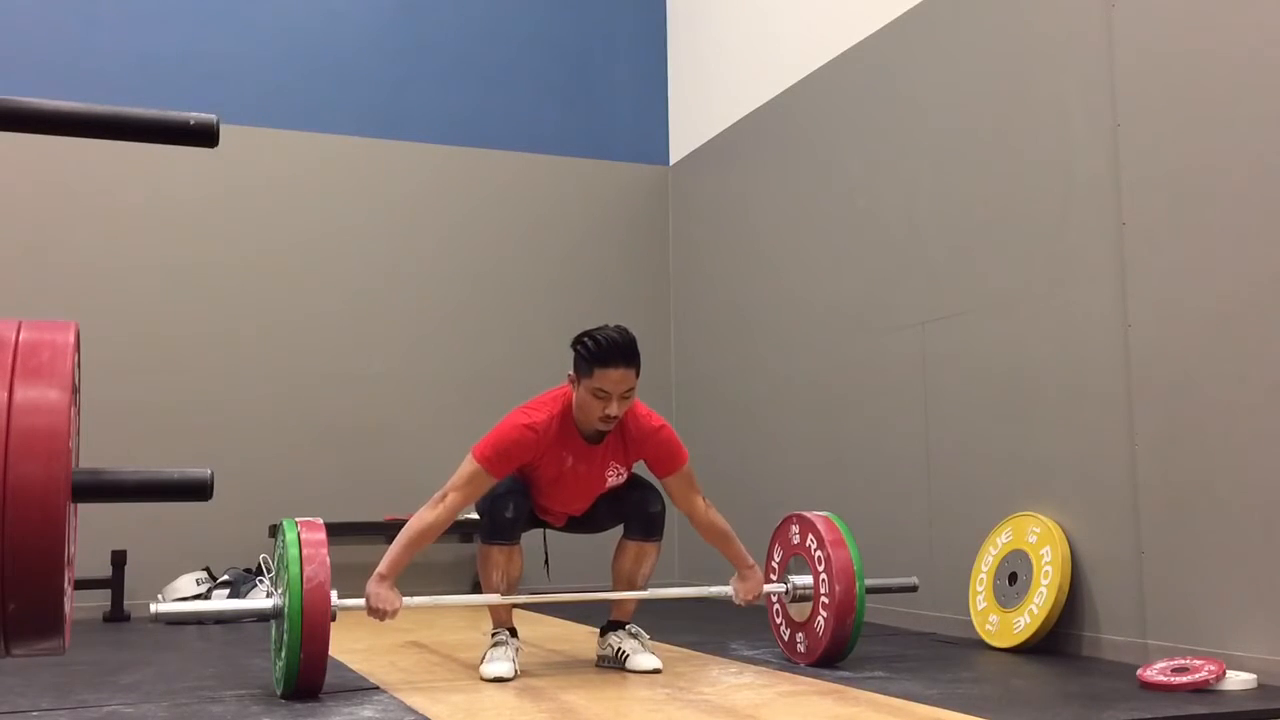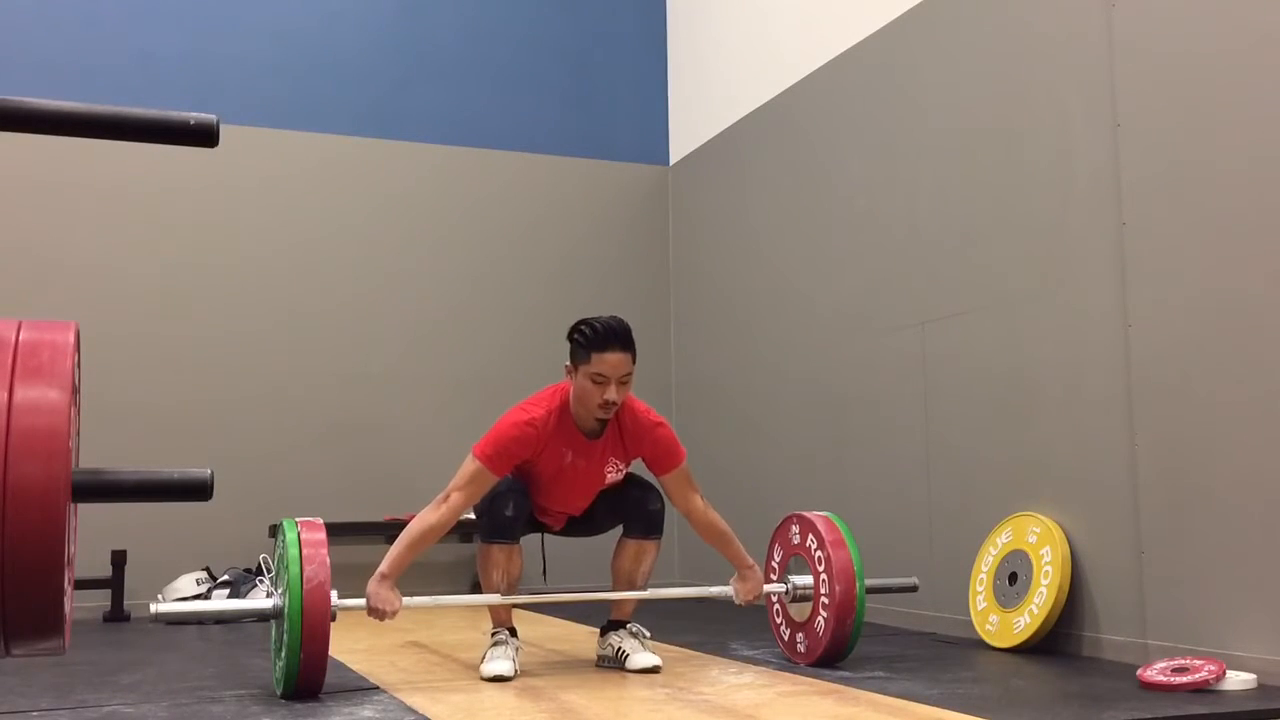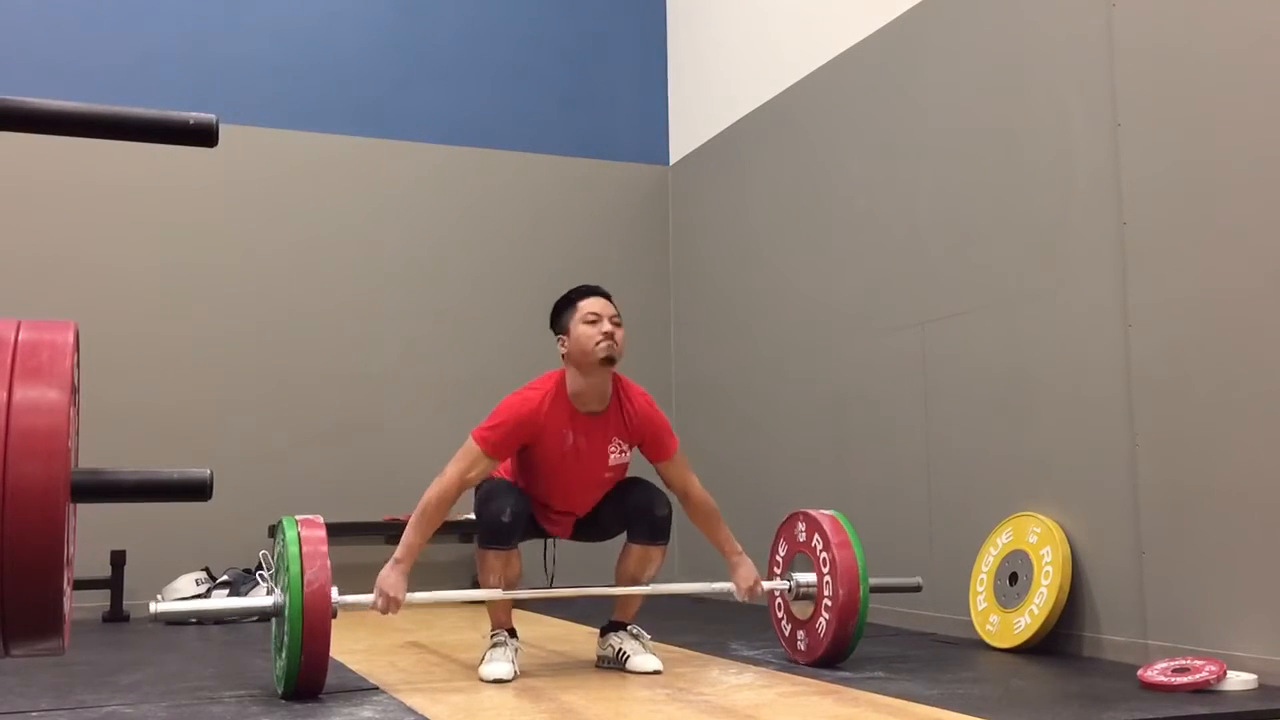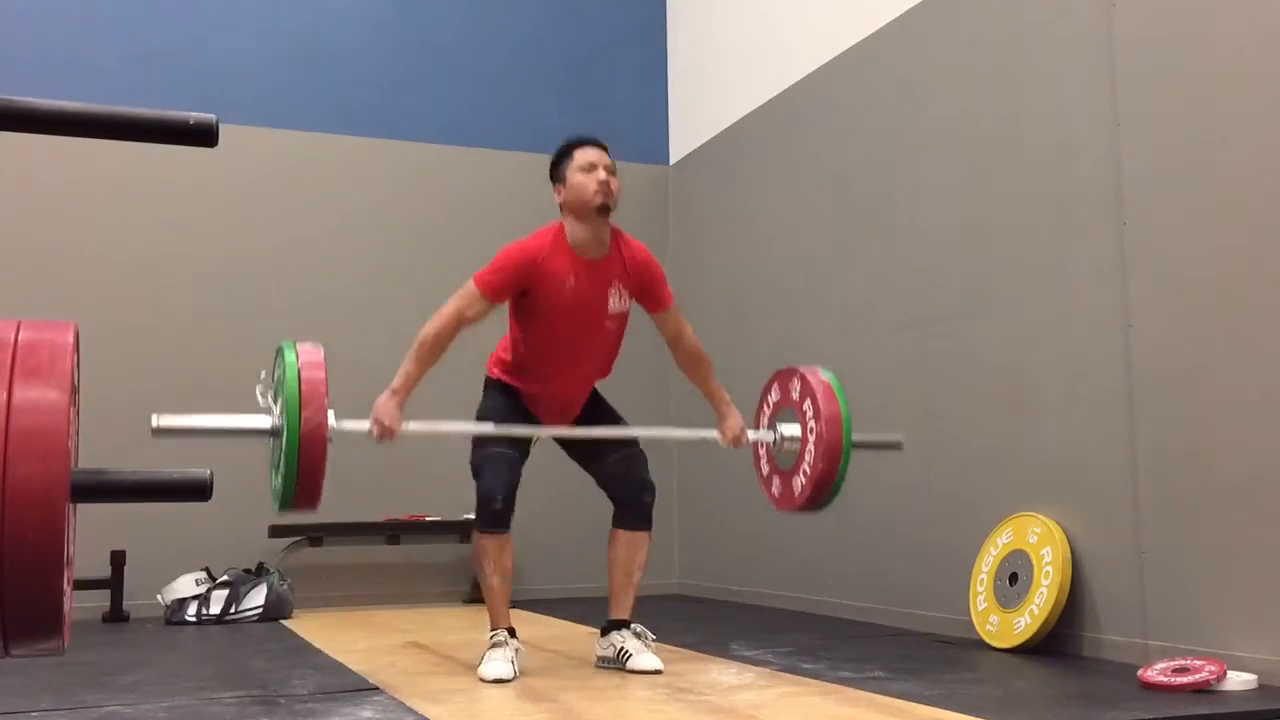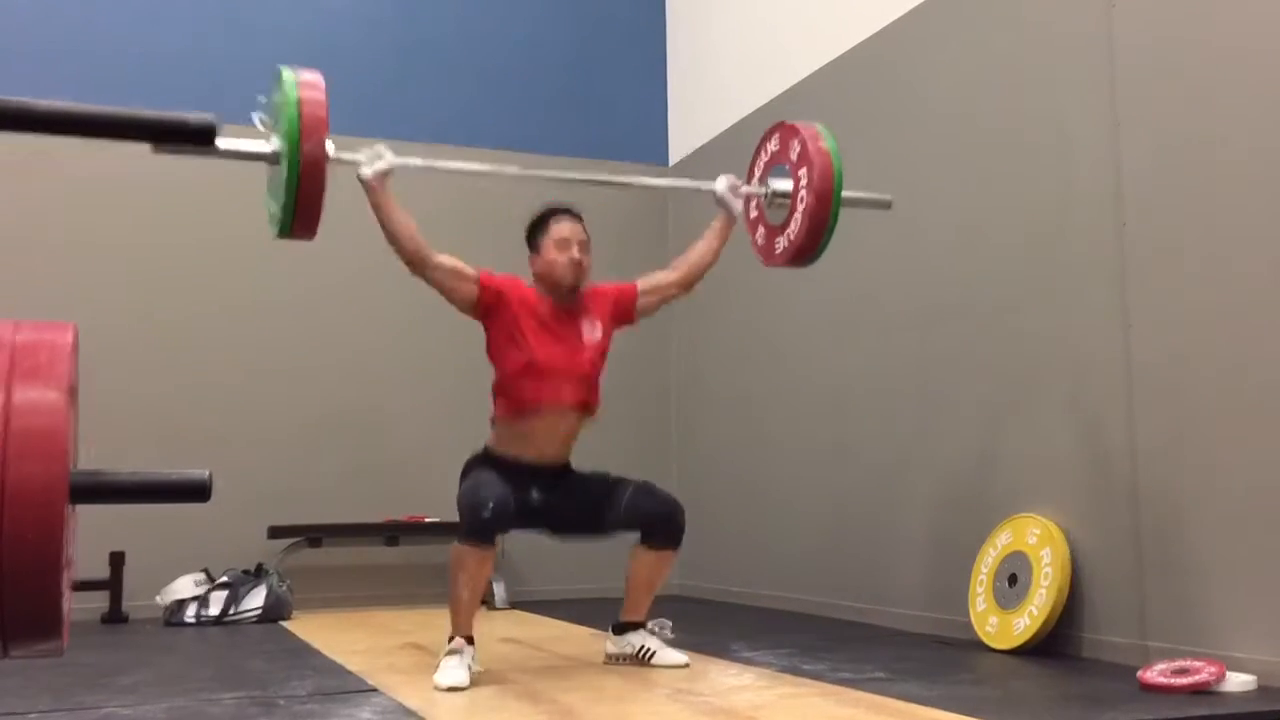
dt=0.5s
person 1, frame 1
left shoulder: (650, 430)
right shoulder: (530, 426)
left elbow: (696, 505)
right elbow: (447, 501)
left wrist: (746, 569)
right wrist: (383, 578)
left hip: (587, 506)
right hip: (525, 499)
left knee: (648, 506)
right knee: (500, 505)
left ankle: (617, 634)
right ankle: (503, 638)
person 1, frame 2
left shoulder: (646, 427)
right shoulder: (529, 423)
left elbow: (694, 504)
right elbow: (450, 503)
left wrist: (746, 569)
right wrist: (384, 579)
left hip: (585, 508)
right hip: (525, 505)
left knee: (646, 504)
right knee: (500, 503)
left ankle: (617, 633)
right ankle: (503, 639)
person 1, frame 3
left shoulder: (639, 409)
right shoulder: (530, 406)
left elbow: (687, 488)
right elbow: (454, 481)
left wrist: (737, 559)
right wrist: (398, 566)
left hip: (589, 512)
right hip: (526, 508)
left knee: (653, 507)
right knee: (497, 505)
left ankle: (618, 634)
right ankle: (502, 639)
person 1, frame 4
left shoulder: (637, 262)
right shoulder: (531, 255)
left elbow: (682, 338)
right elbow: (452, 319)
left wrist: (724, 407)
right wrist: (396, 394)
left hip: (583, 396)
right hip: (515, 391)
left knee: (636, 490)
right knee: (494, 499)
left ankle: (618, 633)
right ankle: (501, 639)
person 1, frame 5
left shoulder: (604, 304)
right shoulder: (505, 299)
left elbow: (679, 277)
right elbow: (423, 260)
left wrist: (725, 214)
right wrist: (379, 187)
left hip: (560, 480)
right hip: (504, 471)
left knee: (664, 514)
right knee: (485, 506)
left ankle: (627, 632)
right ankle: (459, 646)
